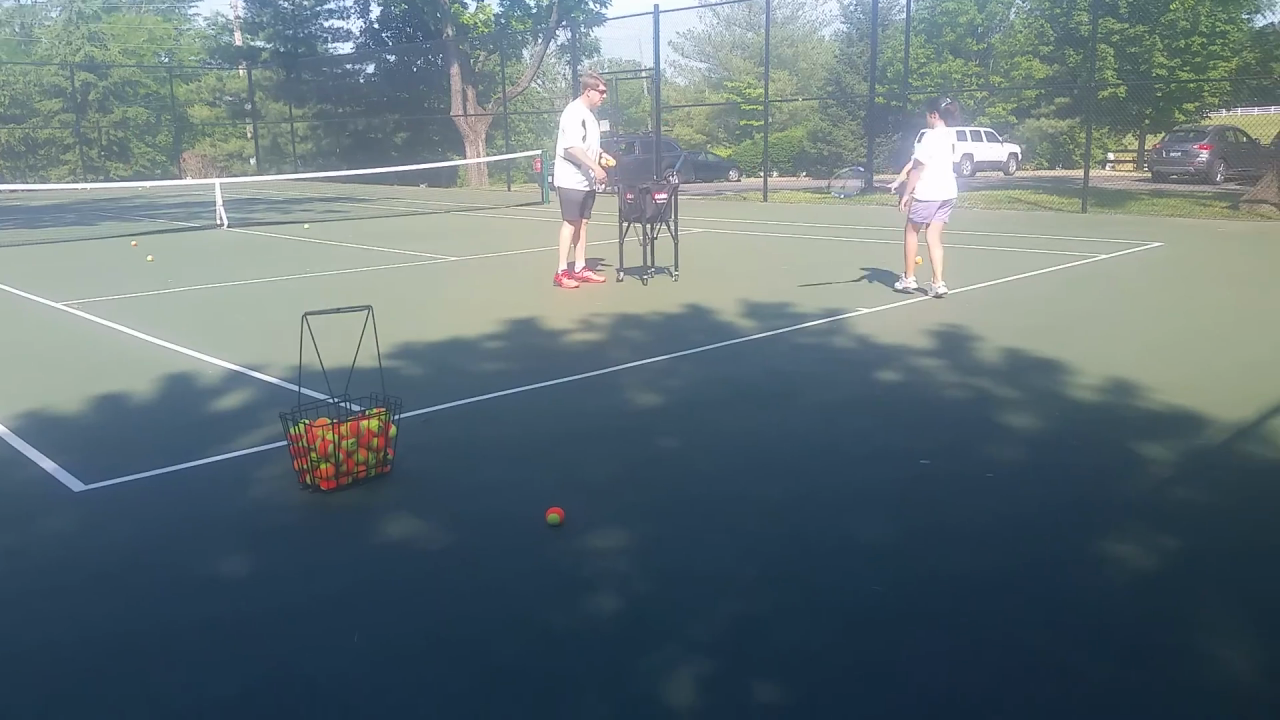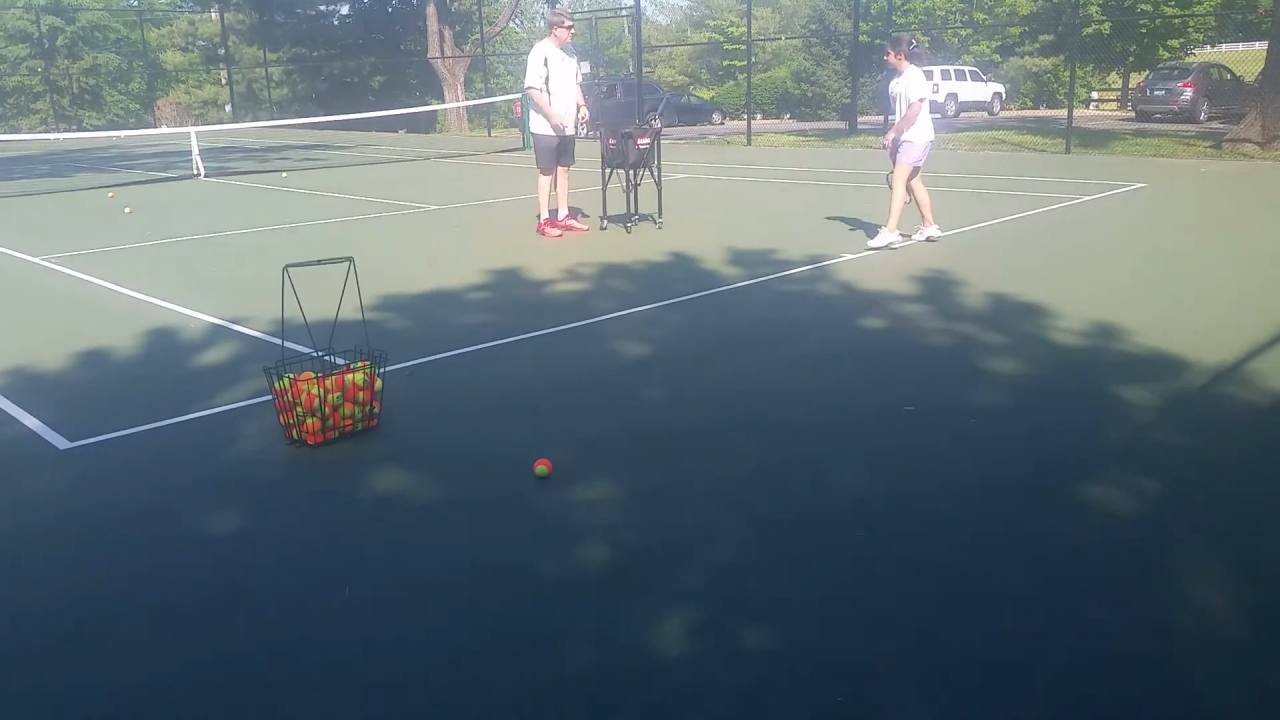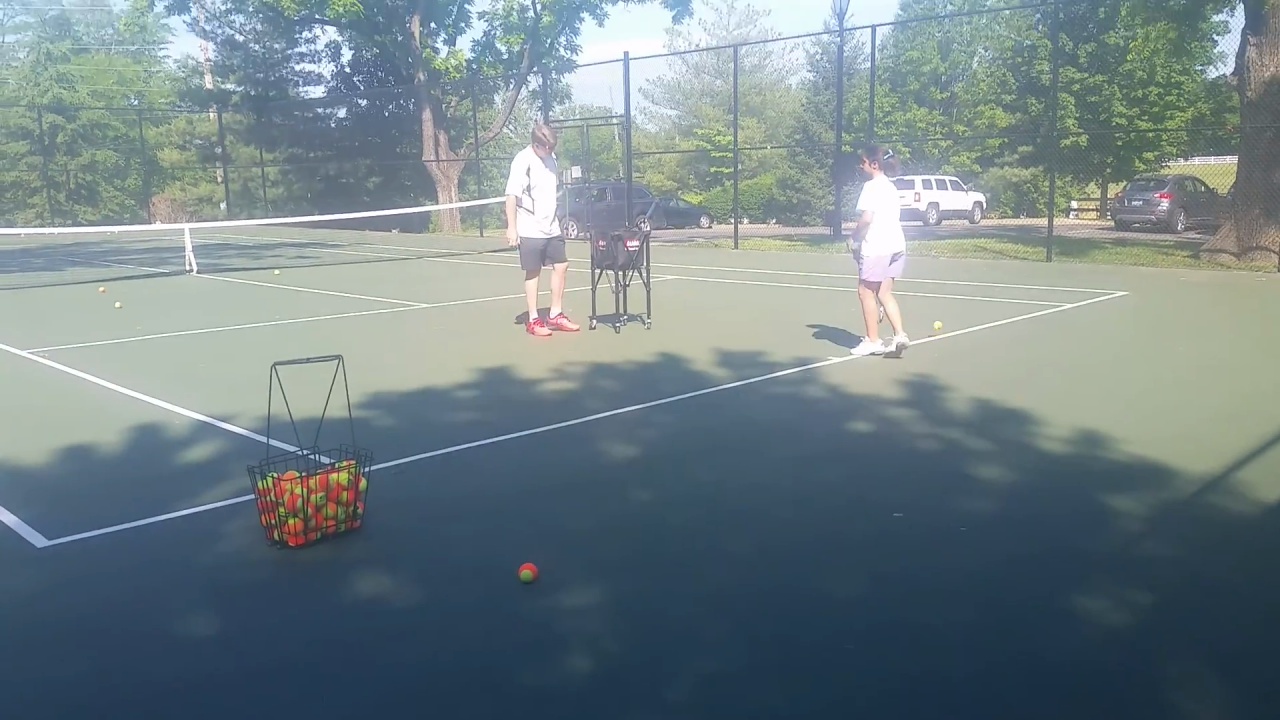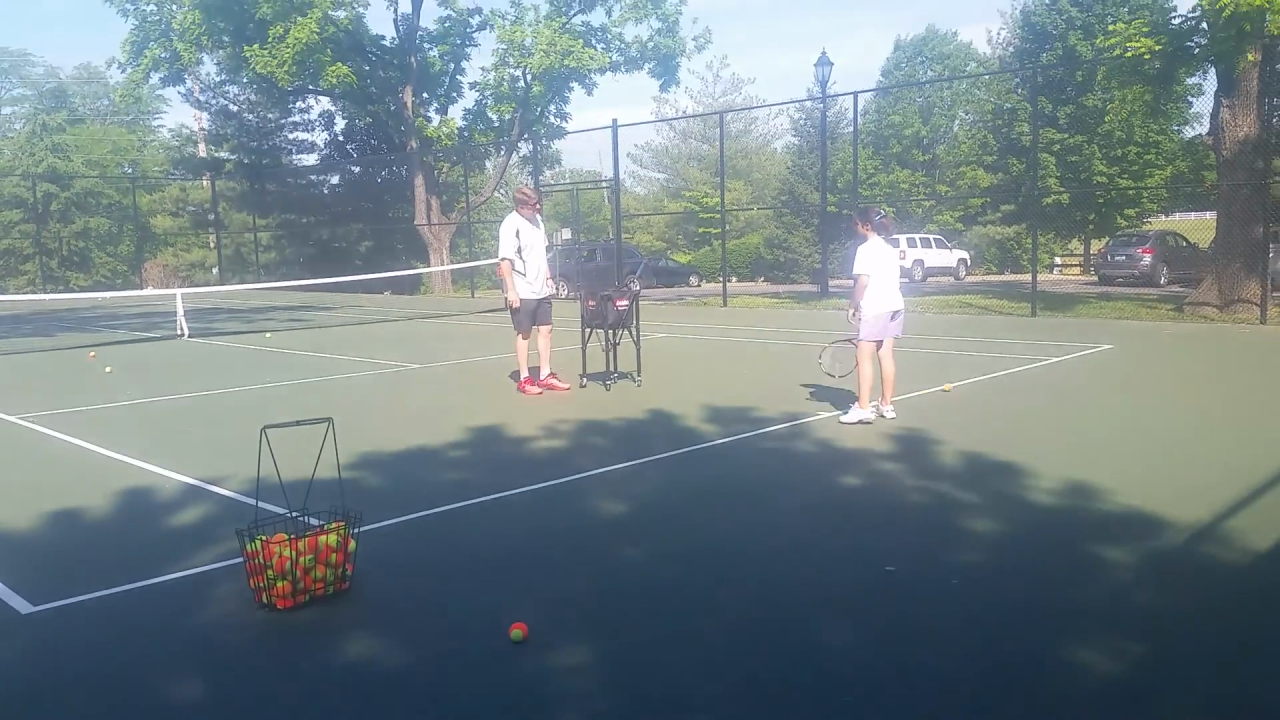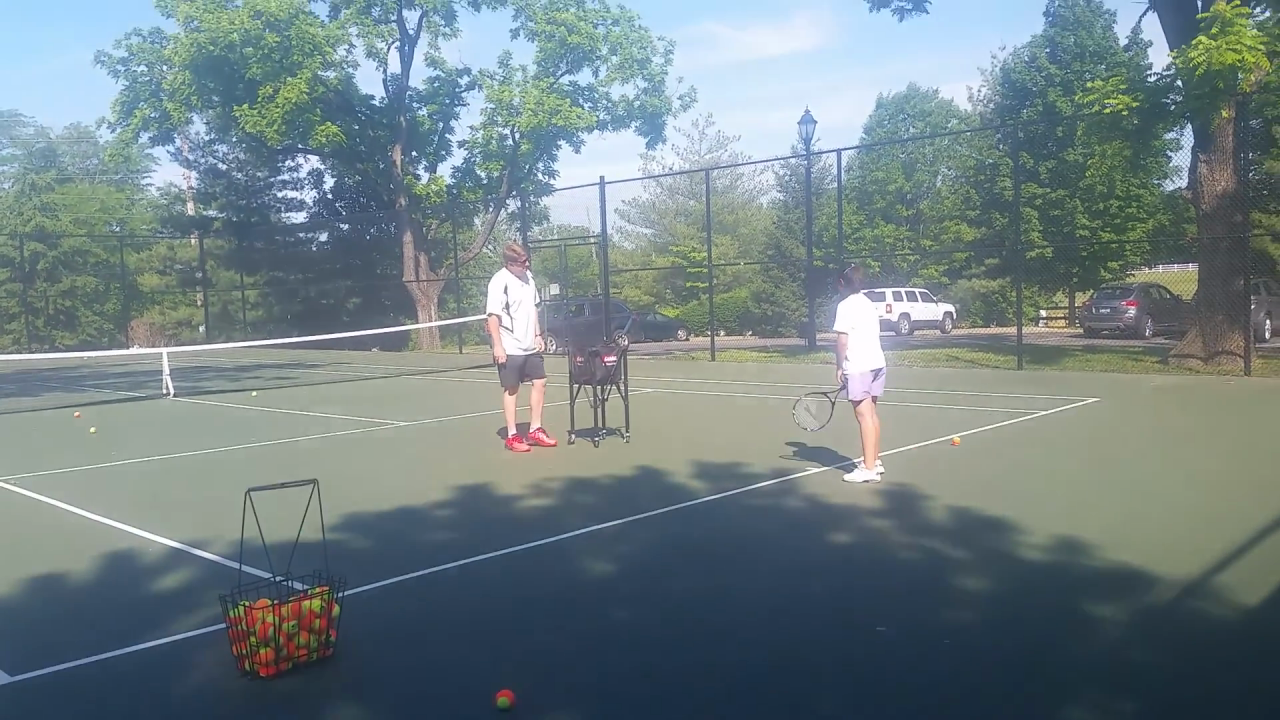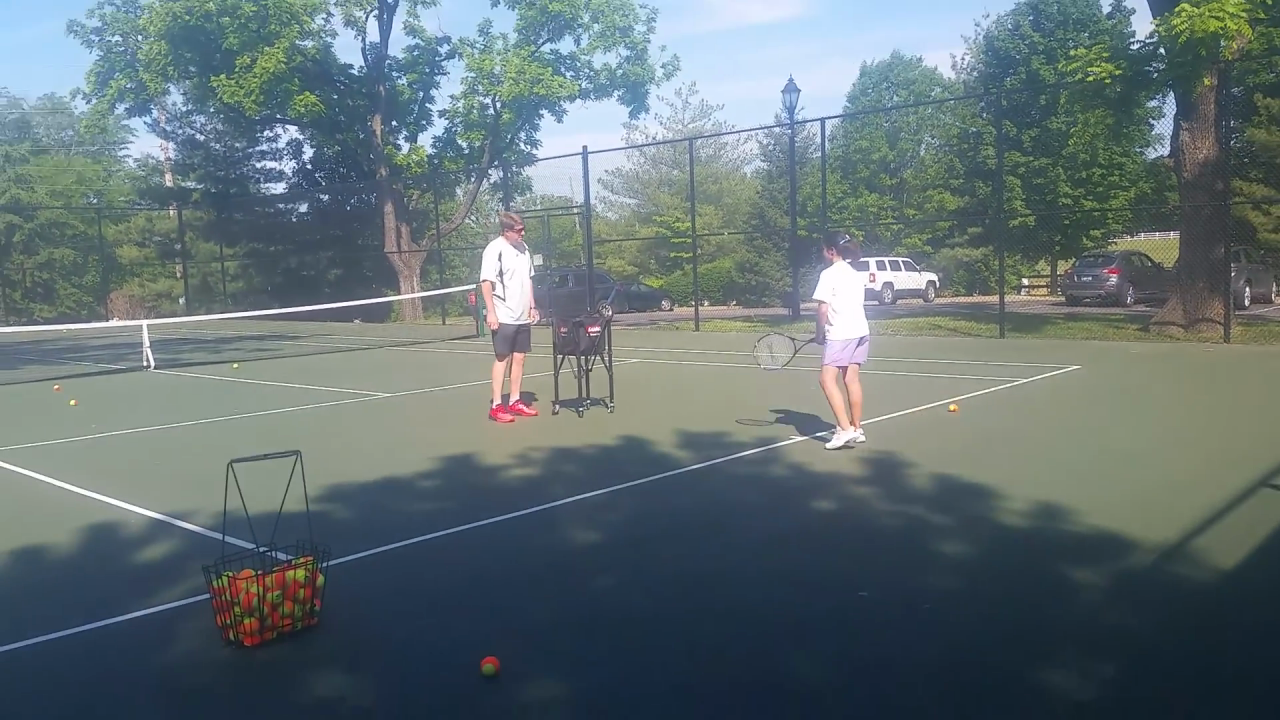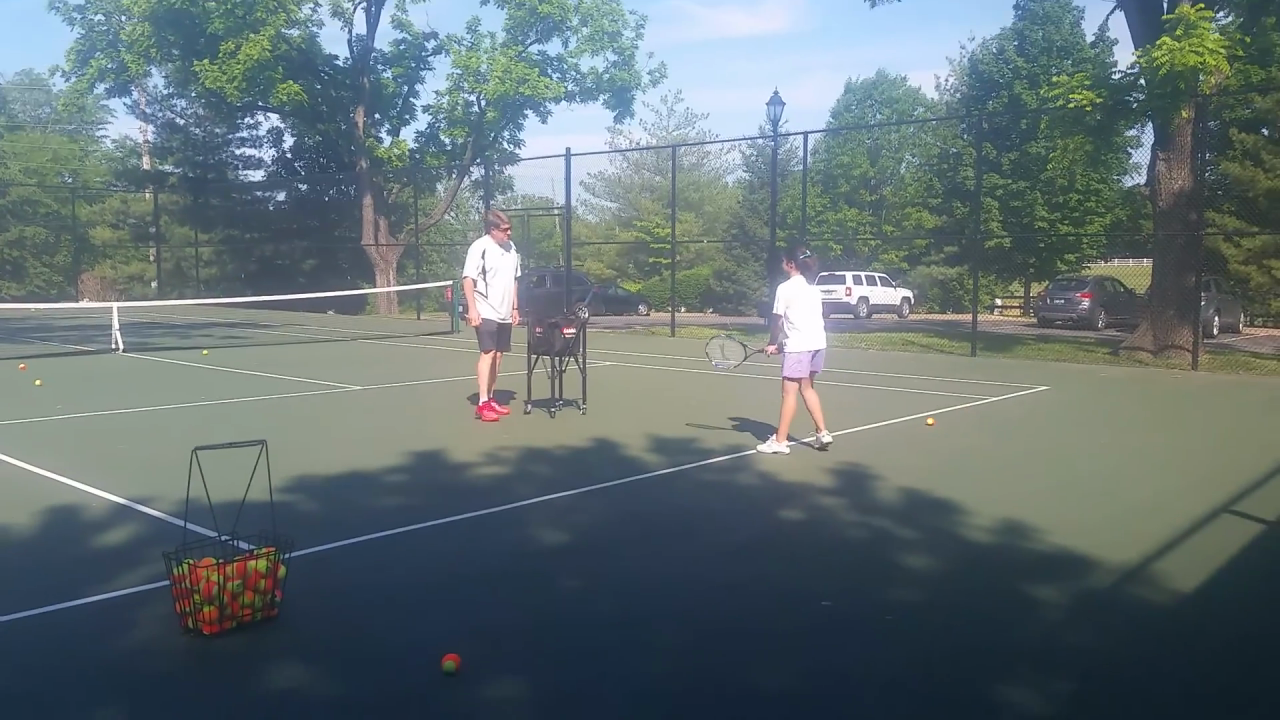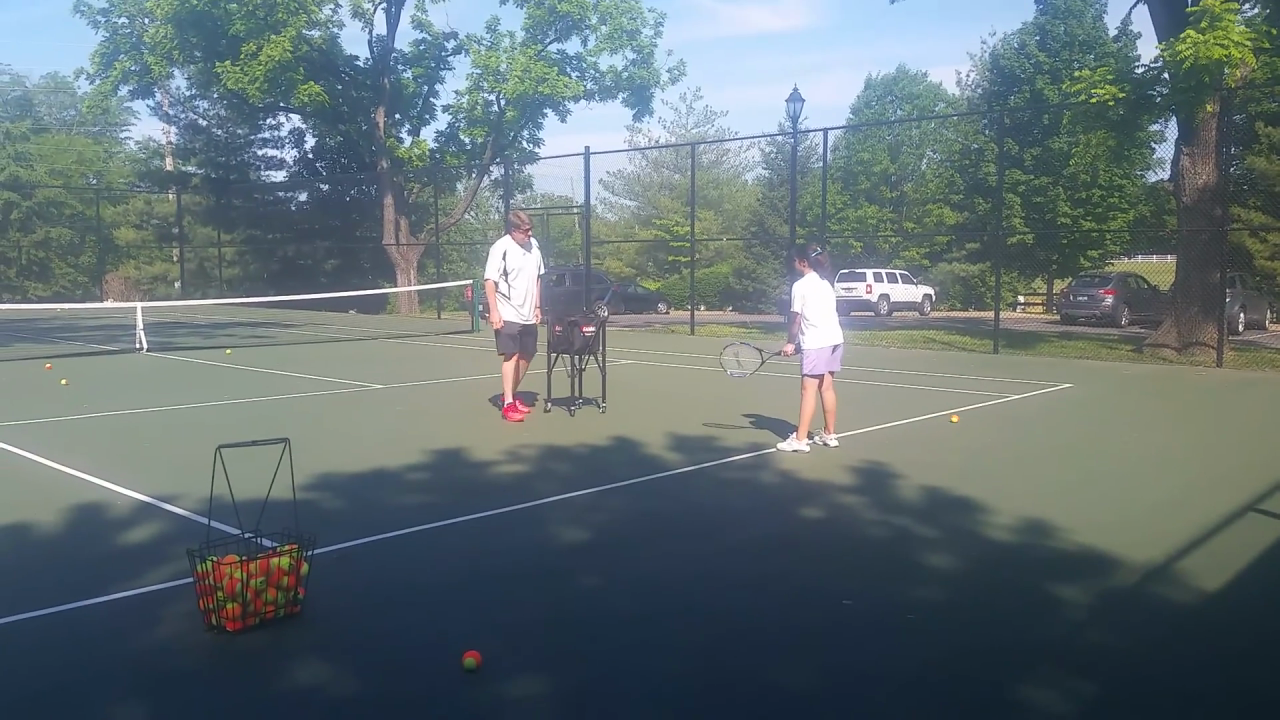
dt=0.5s
person 1, frame 1
left shoulder: (590, 113)
right shoulder: (574, 112)
right elbow: (572, 148)
left wrist: (602, 155)
right wrist: (595, 168)
left hip: (586, 180)
right hip: (571, 180)
left knee: (582, 223)
right knee: (570, 223)
left ankle: (580, 268)
right ankle: (561, 272)
person 1, frame 2
left shoulder: (569, 51)
right shoulder: (540, 52)
right elbow: (532, 88)
left wrist: (581, 105)
right wrist: (551, 115)
left hip: (567, 125)
right hip: (546, 126)
left knee: (563, 169)
right knee: (547, 171)
left ankle: (563, 217)
right ankle: (544, 221)
person 1, frame 3
left shoulder: (551, 158)
right shoulder: (523, 161)
right elbow: (511, 196)
right wrist: (511, 227)
left hip: (551, 227)
right hip: (529, 230)
left knee: (561, 267)
right knee: (533, 273)
left ankle: (555, 315)
right ankle: (533, 320)
person 1, frame 4
left shoulder: (537, 219)
right shoulder: (511, 225)
right elbow: (505, 260)
left wrist: (548, 277)
right wrist: (511, 290)
left hip: (541, 289)
right hip: (522, 291)
left knee: (545, 329)
right knee: (524, 333)
left ankle: (545, 376)
right ankle: (524, 379)
person 1, frame 5
left shoulder: (528, 276)
right shoulder: (499, 282)
right elbow: (492, 315)
left wrist: (538, 334)
right wrist: (497, 345)
left hip: (530, 346)
right hip: (510, 348)
left knee: (539, 382)
right knee: (511, 389)
left ankle: (535, 430)
right ankle: (512, 436)
person 1, frame 6
left shoulder: (523, 248)
right shoulder: (495, 249)
right elbow: (486, 282)
left wrist: (532, 306)
right wrist: (491, 312)
left hip: (522, 316)
right hip: (503, 316)
left knee: (519, 357)
right knee: (502, 358)
left ankle: (515, 401)
right ankle: (497, 406)
person 1, frame 7
left shoulder: (511, 247)
right shoulder: (480, 247)
right elbow: (468, 279)
left wrist: (515, 307)
right wrist: (472, 308)
left hip: (504, 313)
right hip: (485, 313)
left knee: (497, 355)
right knee: (487, 353)
left ankle: (489, 399)
right ankle: (482, 403)
person 1, frame 8
left shoulder: (533, 245)
right shoulder: (501, 248)
right elbow: (489, 281)
left wrist: (537, 306)
right wrist: (494, 311)
left hip: (528, 314)
right hip: (508, 314)
left knee: (526, 357)
right knee: (511, 357)
left ankle: (512, 396)
right ankle: (508, 404)
person 2, frame 1
left shoulder: (931, 137)
right shoulder: (949, 136)
left elbow: (918, 168)
right elbow: (914, 162)
left wrist: (907, 194)
right wrist: (899, 180)
left hip: (928, 194)
right hip: (946, 193)
left knee: (911, 232)
right knee: (934, 238)
left ankle: (908, 277)
right ankle: (938, 283)
person 2, frame 2
left shoulder: (914, 75)
right shoulder: (895, 82)
left elbow: (915, 108)
left wrist: (892, 132)
right wrist: (893, 136)
left hip: (917, 137)
right hip: (905, 137)
left knee: (898, 180)
right knee: (913, 181)
left ankle: (891, 231)
right ankle: (929, 226)
person 2, frame 3
left shoulder: (871, 186)
right shoulder: (890, 187)
left elbow: (866, 218)
left wrist: (853, 238)
right wrist: (861, 239)
left hip: (877, 247)
right hip: (896, 246)
left knee: (867, 293)
right knee: (884, 294)
left ankle: (873, 341)
right ankle: (899, 336)
person 2, frame 4
left shoulder: (865, 248)
right shoulder: (890, 249)
left elbow: (862, 282)
left wrist: (852, 306)
left hip: (875, 308)
right hip: (894, 305)
left knee: (864, 357)
right knee: (885, 355)
left ankle: (863, 408)
right ankle: (886, 405)
person 2, frame 5
left shoulder: (845, 305)
right shoulder: (869, 304)
left elbow: (843, 341)
right elbow: (871, 336)
left wrist: (840, 367)
left hip: (858, 366)
right hip: (877, 363)
left knee: (864, 416)
right knee: (871, 413)
left ankle: (869, 468)
right ankle: (874, 461)
person 2, frame 6
left shoulder: (829, 274)
right shoulder: (855, 273)
left elbow: (823, 309)
left wrist: (819, 333)
left hip: (840, 334)
right hip: (860, 331)
left knee: (827, 380)
right knee: (852, 380)
left ankle: (846, 429)
right ankle: (856, 429)
person 2, frame 7
left shoulder: (785, 288)
right shoulder: (812, 287)
left elbow: (778, 321)
right elbow: (815, 317)
left wrist: (772, 343)
right wrist: (780, 343)
left hip: (798, 346)
right hip: (817, 343)
left knee: (789, 392)
right knee: (807, 388)
left ankle: (780, 441)
right ankle: (822, 432)
person 2, frame 8
left shoulder: (800, 285)
right shoulder: (825, 283)
left elbow: (796, 319)
right elbow: (824, 314)
left wrist: (791, 342)
right wrist: (800, 341)
left hip: (816, 343)
right hip: (834, 339)
left knee: (808, 390)
right knee: (826, 388)
left ankle: (800, 439)
right ankle: (829, 434)
